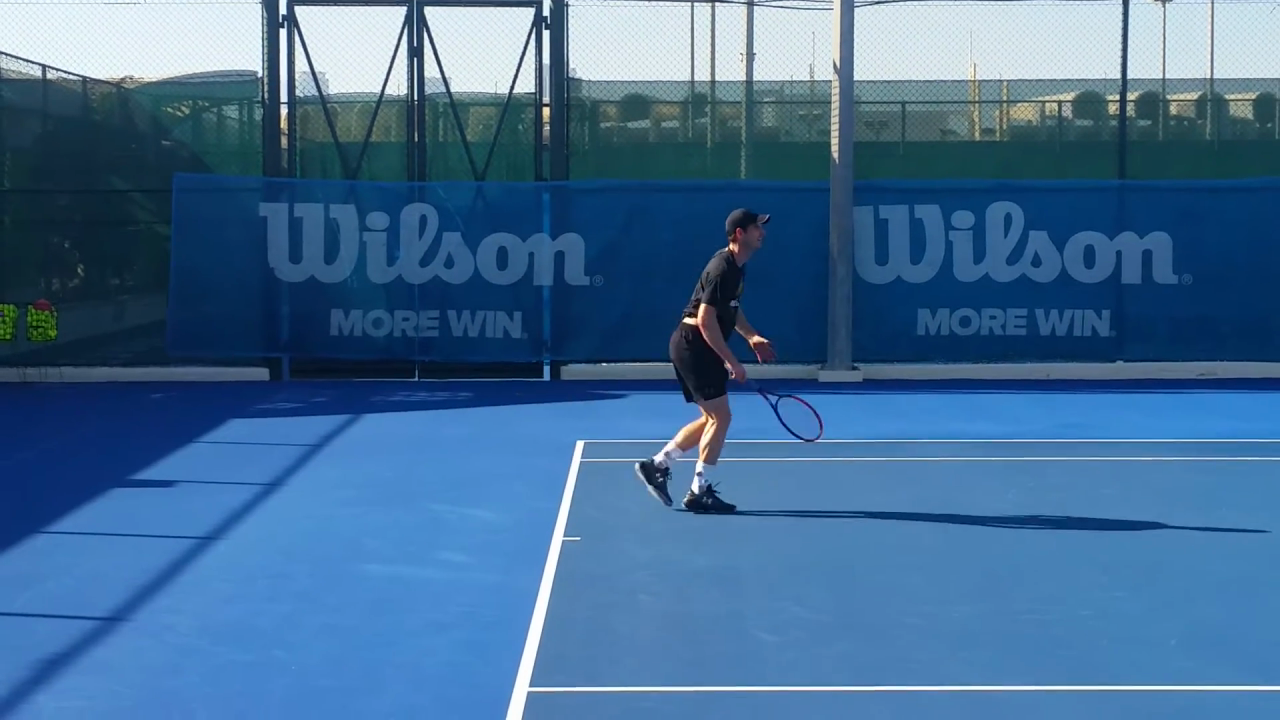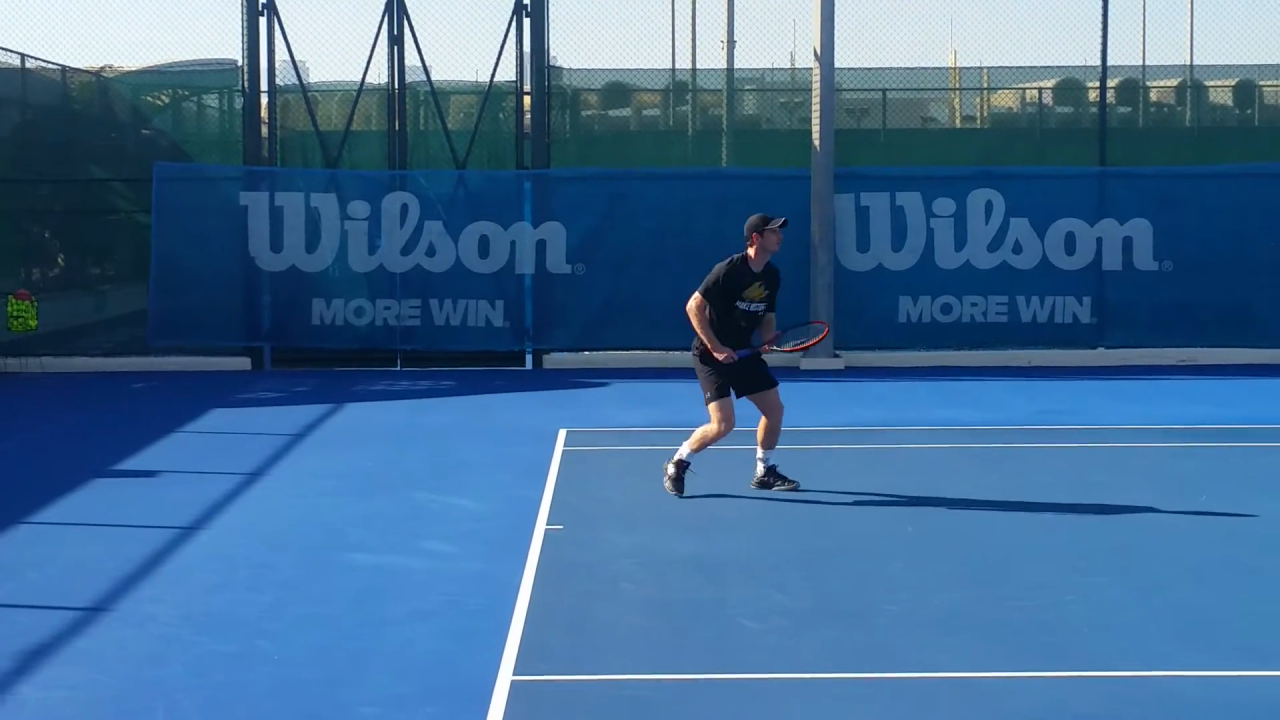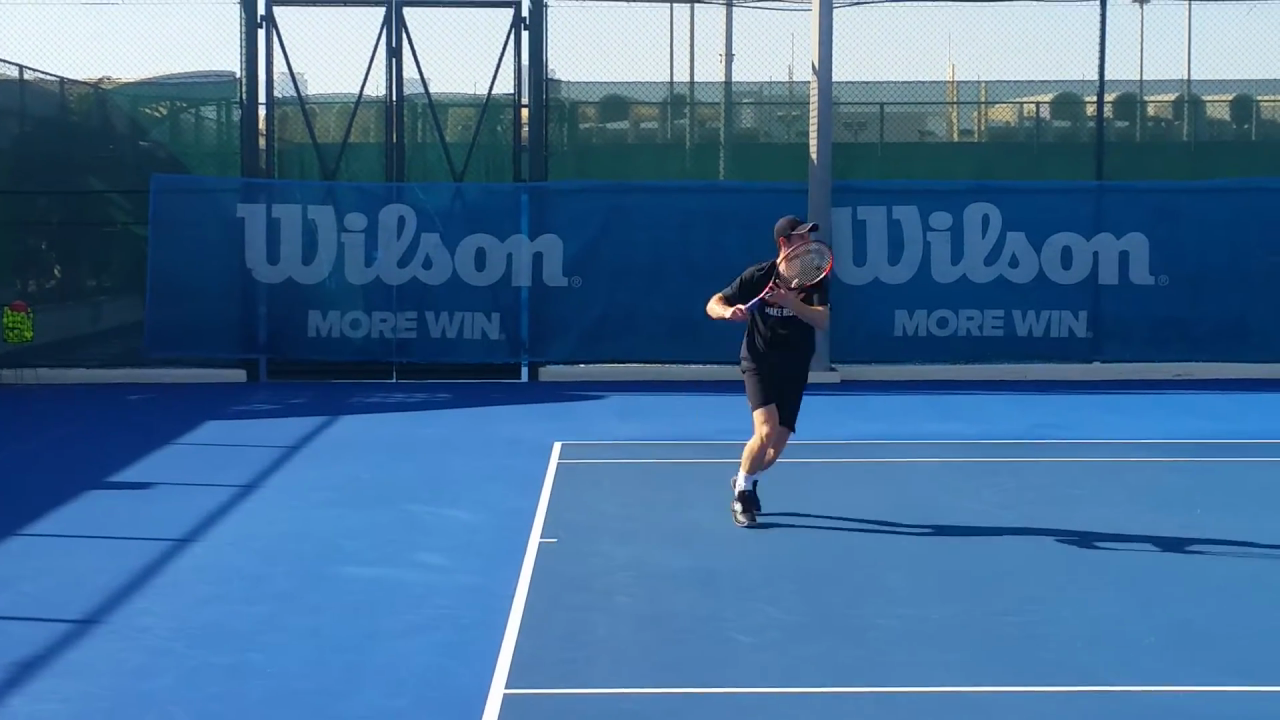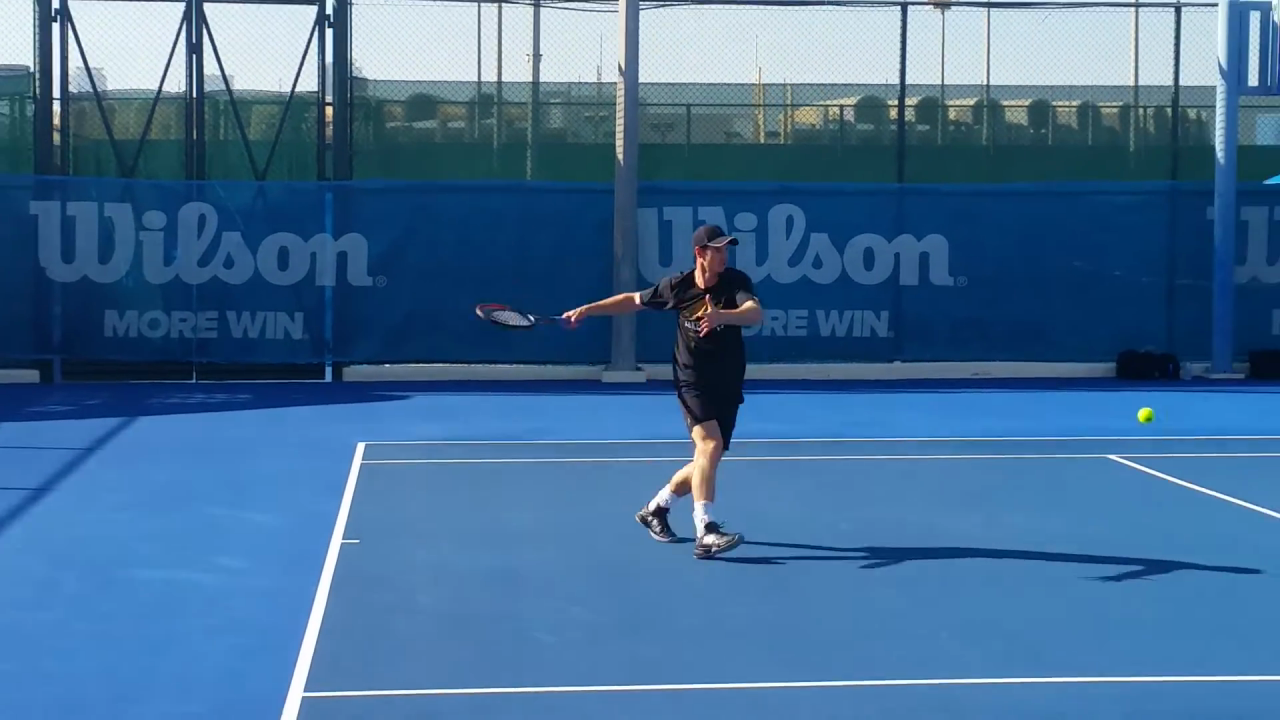
dt=0.5s
person 1, frame 1
left shoulder: (736, 265)
right shoulder: (724, 268)
right elbow: (705, 318)
left wrist: (753, 337)
right wrist: (730, 360)
left hip: (705, 350)
right hip: (694, 347)
left knee: (711, 419)
right knee: (722, 418)
left ankle: (657, 464)
right ankle: (699, 493)
person 1, frame 2
left shoulder: (772, 275)
right shoulder: (728, 269)
right elbow: (694, 307)
left wrist: (769, 337)
right wrist: (715, 347)
left hip: (742, 351)
right hip: (711, 354)
left knee: (775, 409)
right knee: (723, 424)
left ankle: (765, 472)
right ankle: (678, 464)
person 1, frame 3
left shoulder: (816, 277)
right shoulder: (757, 276)
left elbow: (823, 321)
right elbow: (713, 305)
left wrist: (796, 305)
right wrist: (729, 311)
left hip: (794, 371)
right hip: (759, 365)
left knee: (776, 445)
right knee: (766, 430)
left ankle: (745, 480)
right ankle: (743, 495)
person 1, frame 4
left shoulder: (737, 281)
right shoulder: (675, 286)
left elbow: (755, 314)
right elbow: (634, 301)
left wrist: (722, 316)
right wrist: (586, 310)
left hip: (728, 386)
right hip: (693, 383)
left knee: (705, 465)
right knee: (709, 447)
left ankle: (655, 510)
right ankle: (705, 533)
